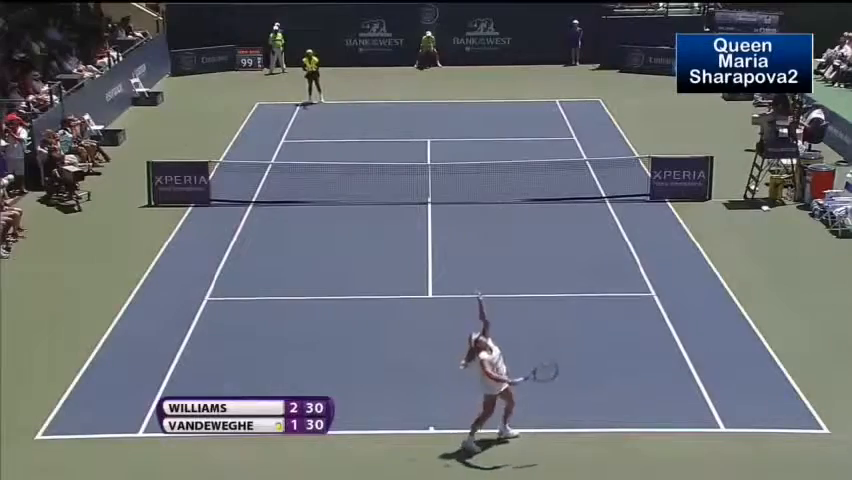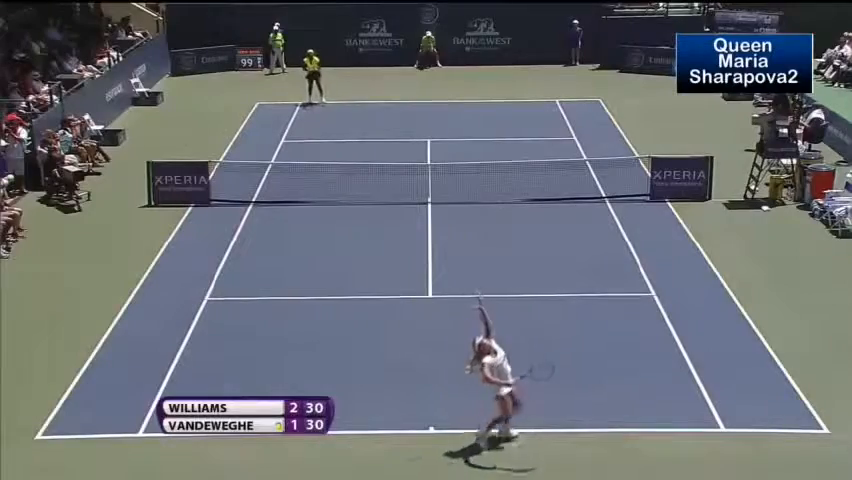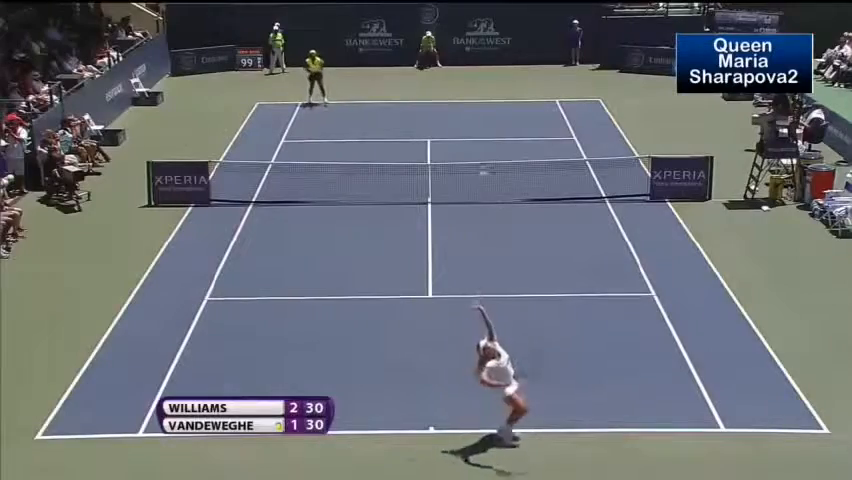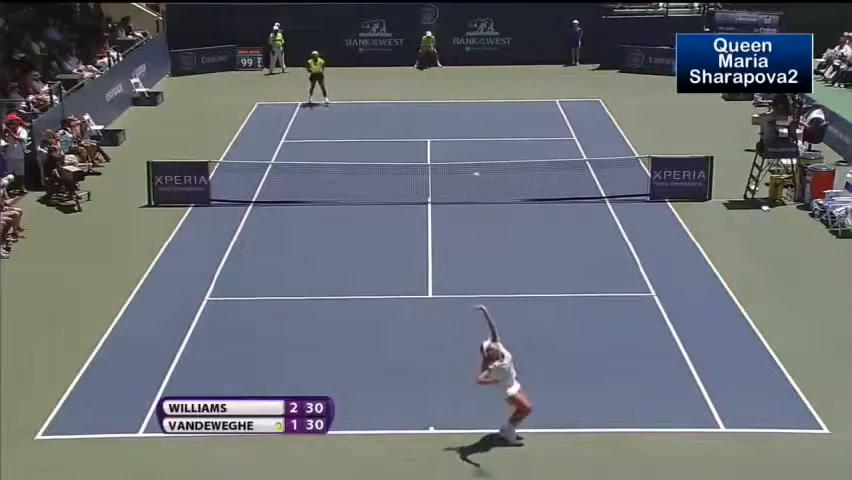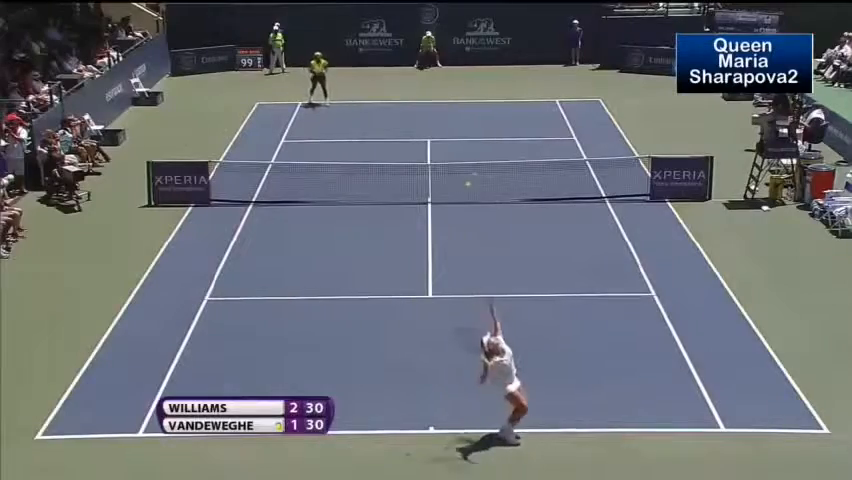
dt=0.1s
person 1, frame 1
left shoulder: (487, 340)
right shoulder: (482, 357)
left elbow: (486, 322)
right elbow: (489, 375)
left wrist: (481, 304)
right wrist: (508, 380)
left hip: (503, 382)
right hip: (492, 387)
left knee: (511, 404)
right knee: (486, 414)
left ankle: (504, 429)
right ankle: (468, 441)
person 1, frame 2
left shoulder: (492, 342)
right shoulder: (486, 361)
left elbow: (487, 324)
right elbow: (487, 378)
left wrist: (482, 309)
right wrist: (505, 383)
left hip: (506, 382)
right hip: (500, 388)
left knee: (516, 405)
right knee: (506, 414)
left ankle: (504, 429)
right ankle: (483, 434)
person 1, frame 3
left shoulder: (494, 345)
right shoulder: (489, 364)
left elbow: (490, 327)
right elbow: (482, 380)
left wrist: (482, 311)
right wrist: (499, 384)
left hip: (511, 383)
right hip: (505, 389)
left knee: (520, 408)
right knee: (522, 409)
left ankle: (505, 430)
right ankle: (504, 431)
person 1, frame 4
left shoulder: (498, 345)
right shoulder: (492, 365)
left elbow: (493, 328)
right elbow: (479, 379)
left wrist: (484, 311)
right wrist: (493, 380)
left hip: (513, 384)
right hip: (506, 389)
left knee: (523, 407)
right knee: (526, 408)
left ankle: (508, 430)
right ankle: (507, 430)
person 1, frame 5
left shoulder: (499, 341)
right shoulder: (492, 361)
left elbow: (496, 326)
right elbow: (483, 378)
left wrist: (492, 307)
right wrist: (486, 365)
left hip: (513, 381)
right hip: (507, 385)
left knee: (521, 407)
right knee: (523, 408)
left ankle: (508, 429)
right ankle: (506, 432)
